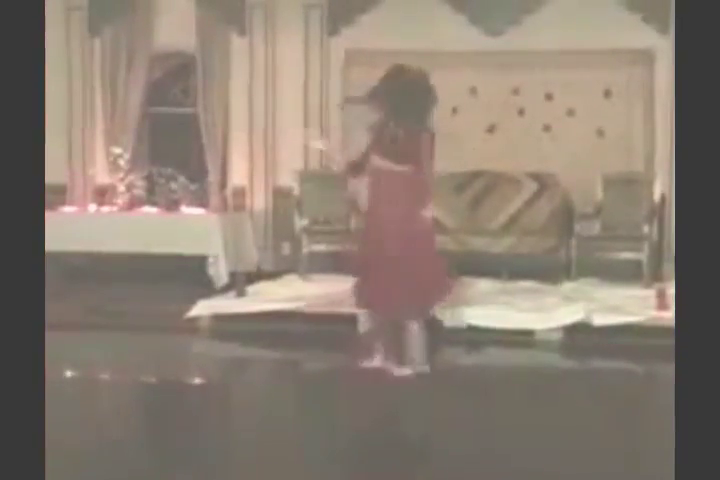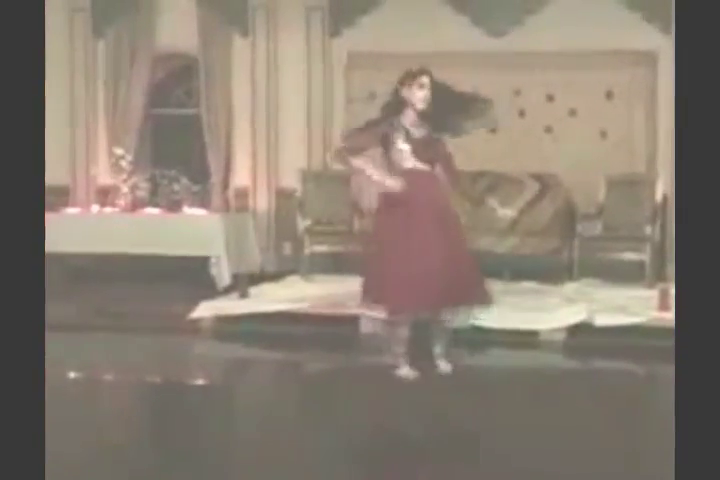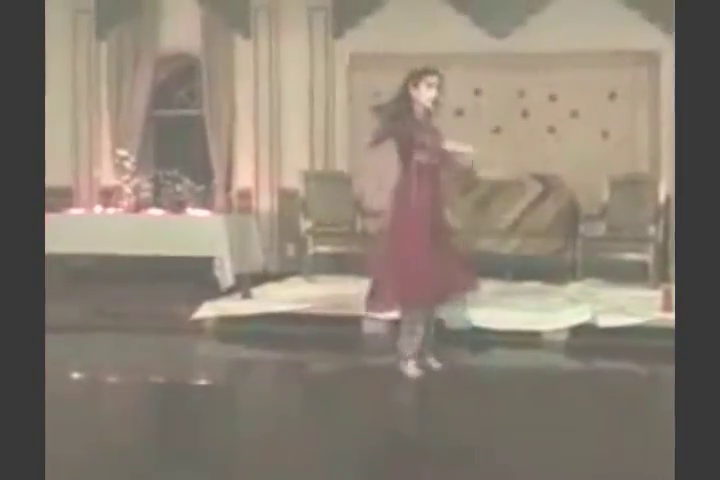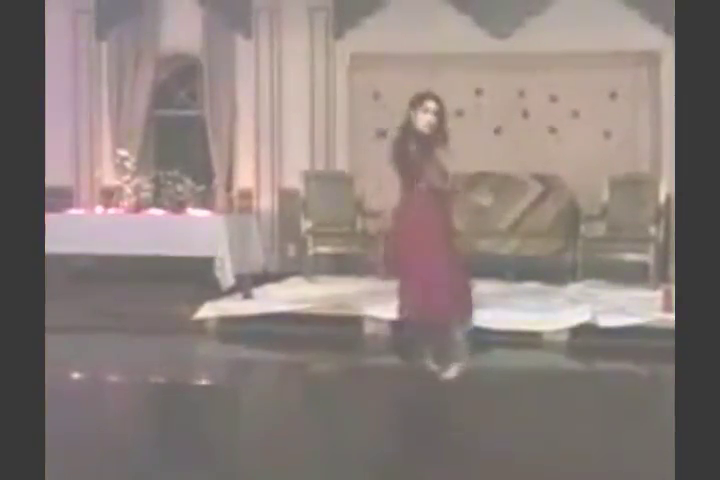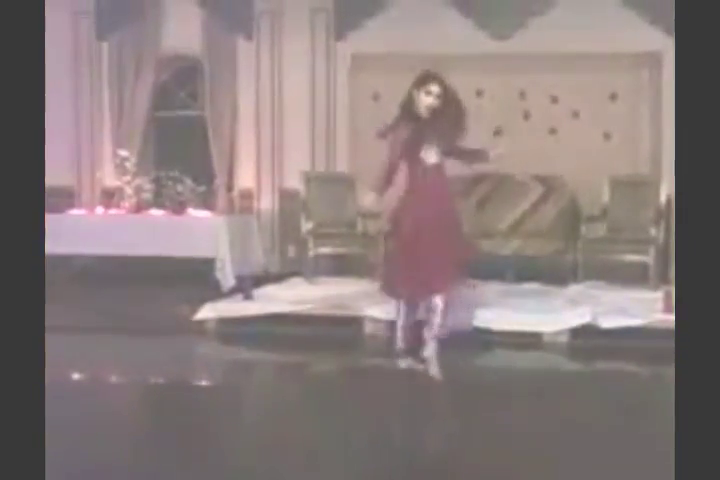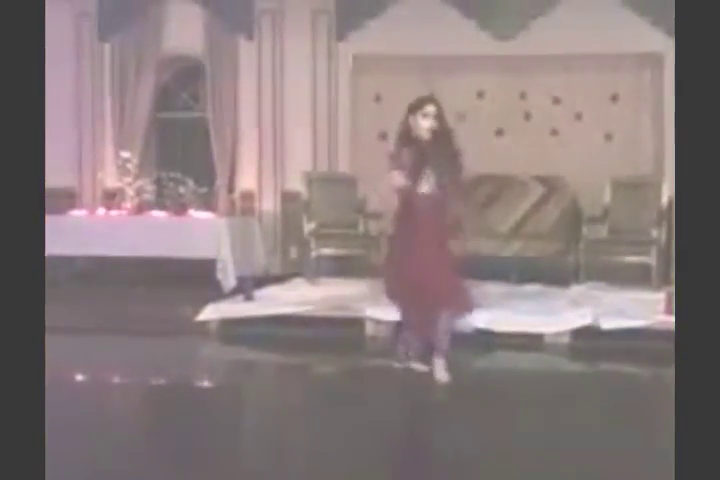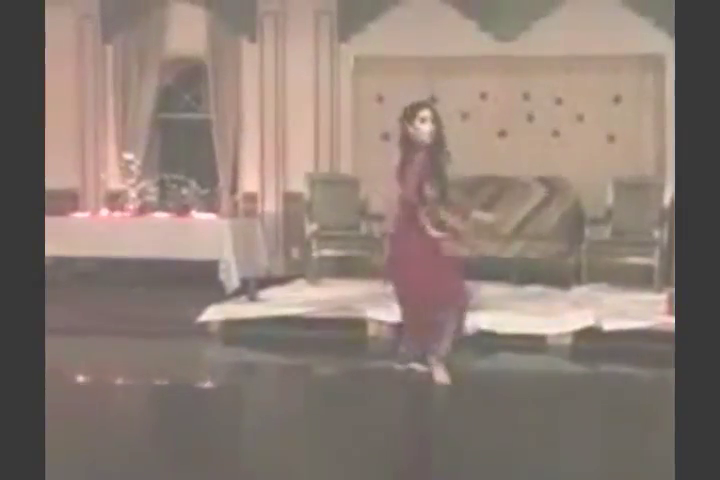
dt=0.3s
person 1, frame 1
left shoulder: (419, 131)
right shoulder: (384, 128)
left elbow: (424, 174)
right elbow: (359, 168)
left wrist: (422, 207)
left hip: (406, 212)
right hip: (380, 211)
left knee: (405, 284)
right knee: (377, 283)
left ankle: (414, 358)
right ankle: (379, 351)
person 1, frame 2
left shoulder: (432, 133)
right shoulder: (388, 127)
left elbow: (450, 172)
right elbow: (344, 152)
right wrist: (379, 176)
left hip: (433, 210)
right hip: (399, 212)
left knee: (442, 281)
right knee: (401, 287)
left ankle: (440, 353)
right ankle: (400, 360)
person 1, frame 3
left shoulder: (424, 125)
right shoulder: (409, 123)
left elbow: (439, 156)
right elbow: (435, 152)
left hip: (427, 206)
right hip: (412, 206)
left knee: (432, 279)
right knee: (417, 279)
left ankle: (424, 351)
right ankle: (408, 355)
person 1, frame 4
left shoulder: (424, 147)
right shoulder: (412, 146)
right elbow: (439, 183)
left hip: (431, 225)
right hip: (417, 226)
left knee: (434, 291)
right knee: (438, 289)
left ankle: (427, 353)
person 1, frame 5
left shoulder: (436, 128)
right shoulder: (405, 128)
left elbow: (455, 150)
right elbow: (392, 162)
left wrist: (489, 154)
right wrist: (376, 192)
left hip: (437, 205)
right hip: (420, 206)
left knee: (416, 279)
right knee: (435, 277)
left ankle: (404, 350)
right ankle: (428, 348)
person 1, frame 6
left shoulder: (436, 154)
right shoulder: (407, 152)
left elbow: (448, 192)
right elbow: (401, 181)
right wrist: (400, 183)
left hip: (432, 233)
right hip: (414, 235)
left knee: (421, 299)
right knee: (444, 295)
left ankle: (408, 353)
right ankle: (437, 356)
person 1, frame 7
left shoulder: (429, 157)
right shoulder: (420, 157)
left elbow: (438, 200)
right elbow: (409, 197)
right wrist: (429, 228)
left hip: (422, 239)
right hip: (414, 240)
left knee: (423, 302)
right knee: (448, 300)
left ankle: (410, 354)
right ankle: (436, 359)
